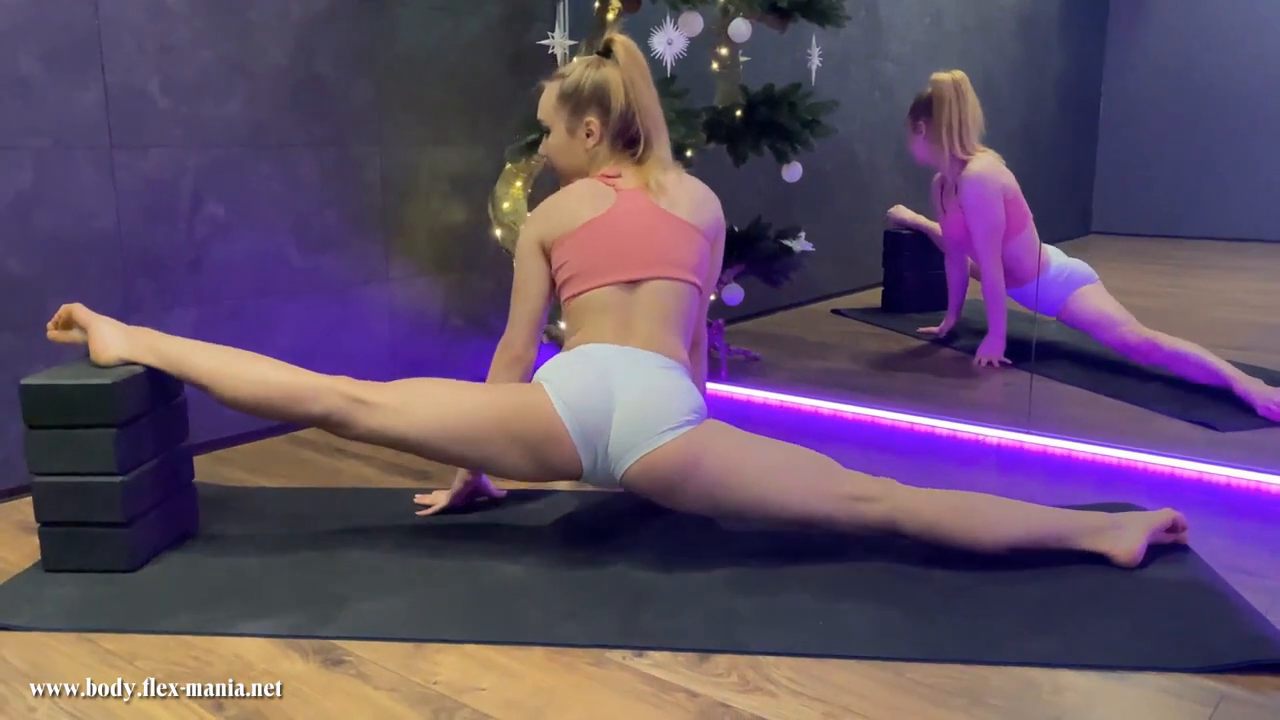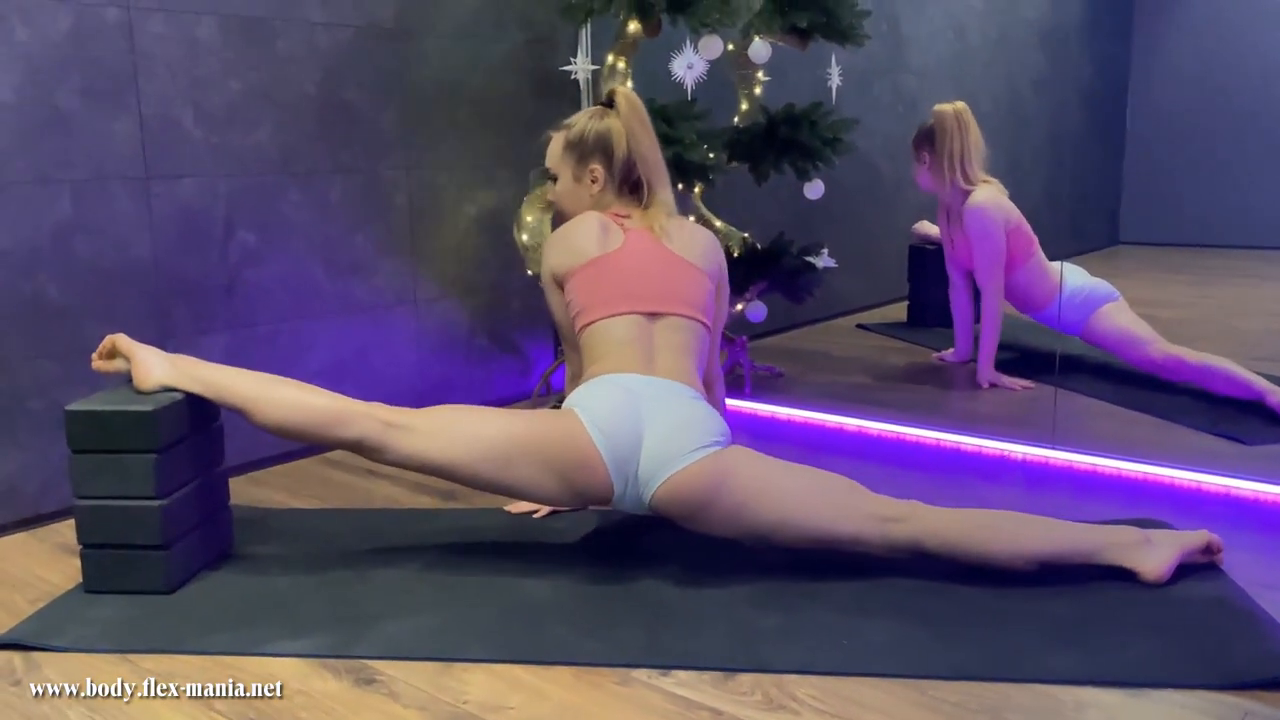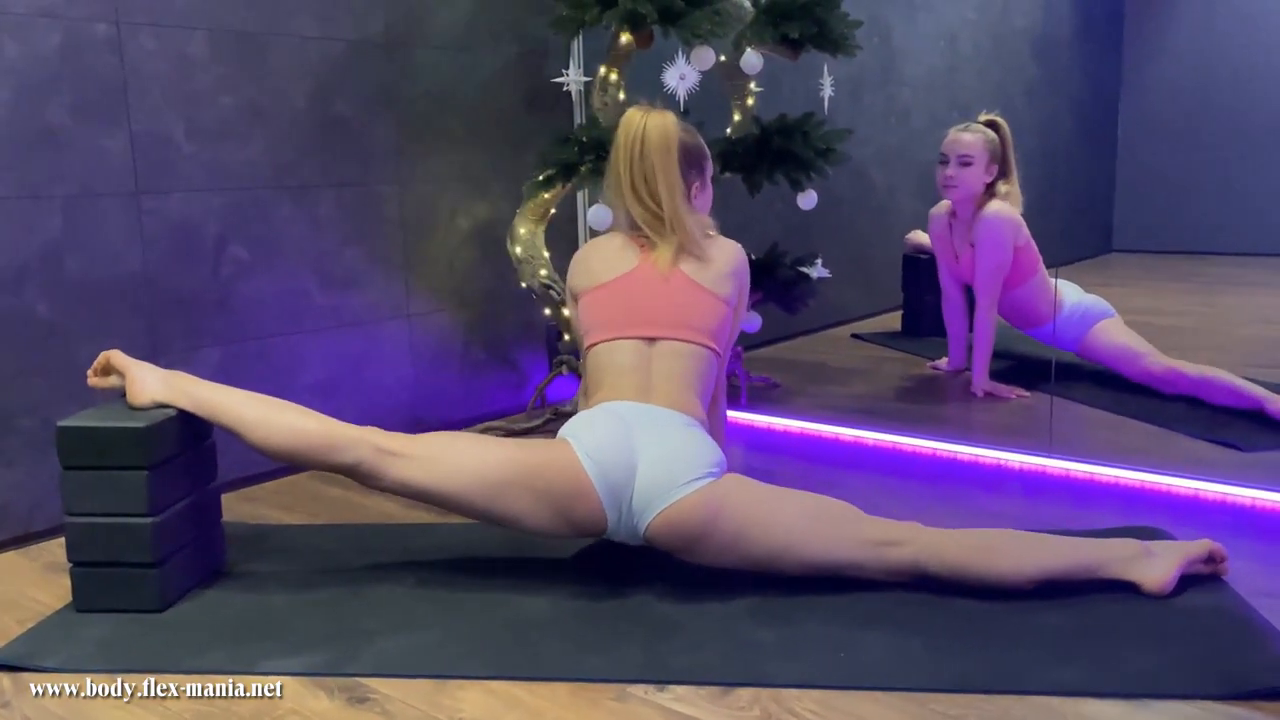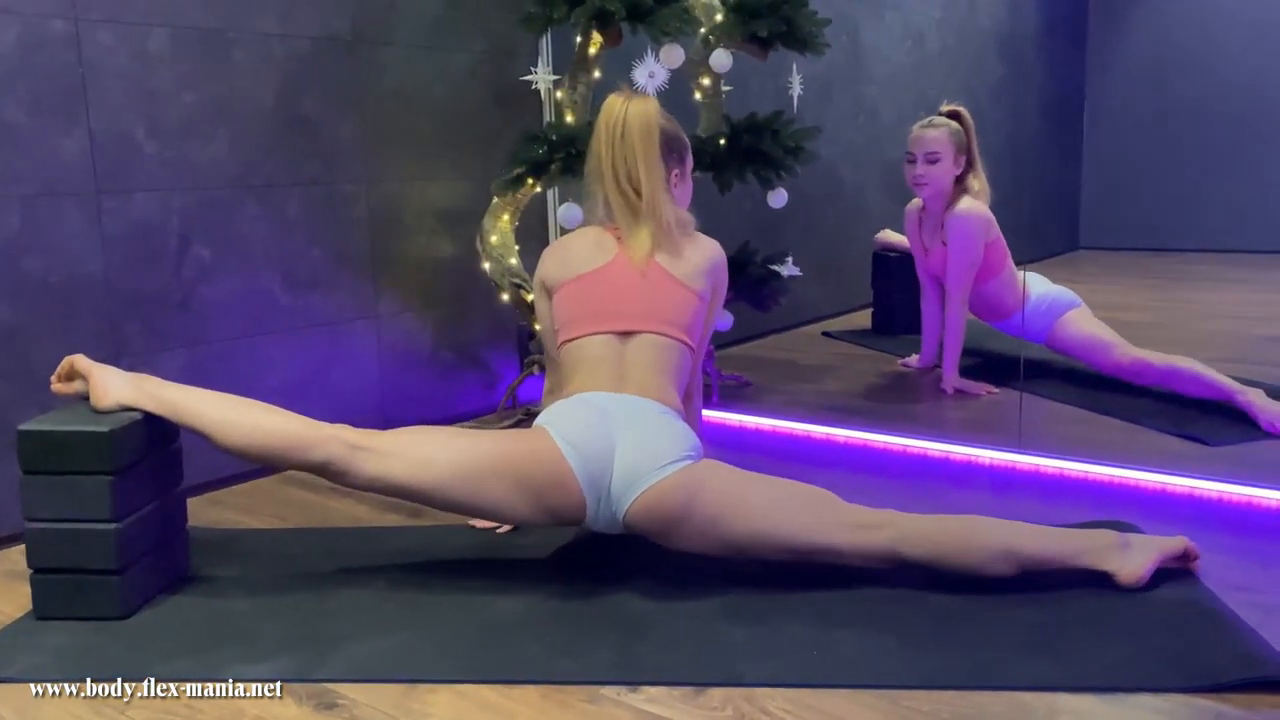
dt=1s
person 1, frame 1
left shoulder: (551, 213)
right shoulder: (701, 199)
left elbow: (514, 353)
left wrist: (470, 473)
right wrist: (685, 462)
left hip: (570, 404)
right hip: (660, 417)
left knee: (342, 402)
right knee: (873, 502)
person 1, frame 2
left shoulder: (566, 244)
right shoulder: (704, 243)
left wrist: (575, 479)
right wrist: (704, 466)
left hip: (600, 428)
right hip: (686, 440)
left knee: (375, 425)
right knee: (900, 524)
left ankle: (170, 367)
person 1, frame 3
left shoulder: (587, 259)
right shoulder: (728, 258)
left hip: (588, 458)
right hip: (680, 477)
left knee: (365, 451)
right knee: (899, 548)
person 1, frame 4
left shoulder: (559, 253)
right shoulder: (707, 254)
left hip: (566, 450)
right hip: (658, 465)
left knee: (340, 449)
right knee: (877, 534)
person 2, frame 1
left shoulder: (980, 177)
right shoulder: (943, 183)
left elbow: (990, 264)
right elbow: (956, 253)
left wrist: (996, 337)
right wrist: (951, 317)
left hip: (1059, 282)
right hip: (1027, 280)
left knee: (1136, 341)
left ankle: (1246, 385)
right ankle: (915, 221)
person 2, frame 2
left shoulder: (980, 208)
right shoulder: (949, 207)
left elbow: (992, 293)
right elbow: (958, 281)
left wrist: (986, 367)
right wrist: (963, 349)
left hip: (1076, 301)
right hip: (1052, 288)
left knee: (1163, 359)
person 2, frame 3
left shoulder: (996, 219)
right shoulder: (940, 218)
left elbow: (986, 304)
right elbow: (952, 293)
left wrist: (980, 377)
right wrist: (956, 359)
left hip: (1073, 316)
right hip: (1036, 314)
left knee: (1162, 372)
person 2, frame 4
left shoulder: (966, 215)
right shoulder: (913, 213)
left elbow: (956, 300)
right elbow: (930, 289)
left wrist: (950, 373)
right wrist: (928, 355)
left hip: (1040, 308)
right hip: (1005, 309)
left knee: (1130, 363)
left ankle: (1247, 397)
right ankle: (900, 243)
